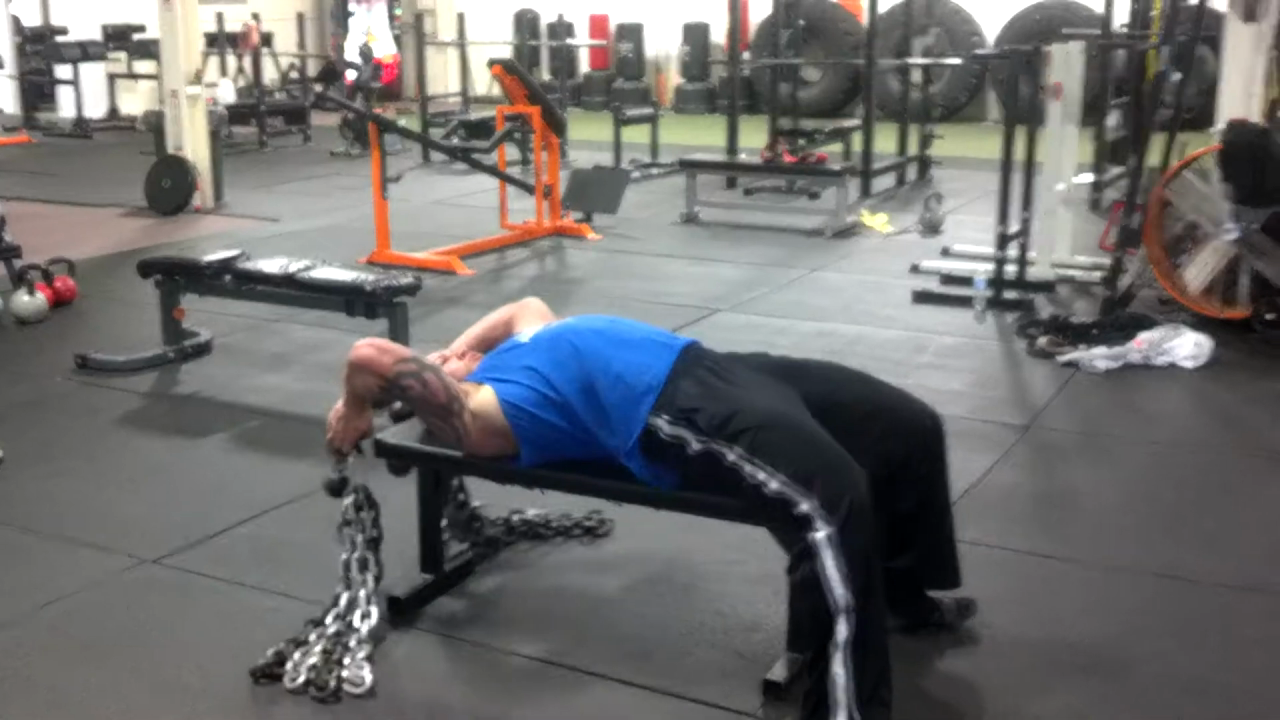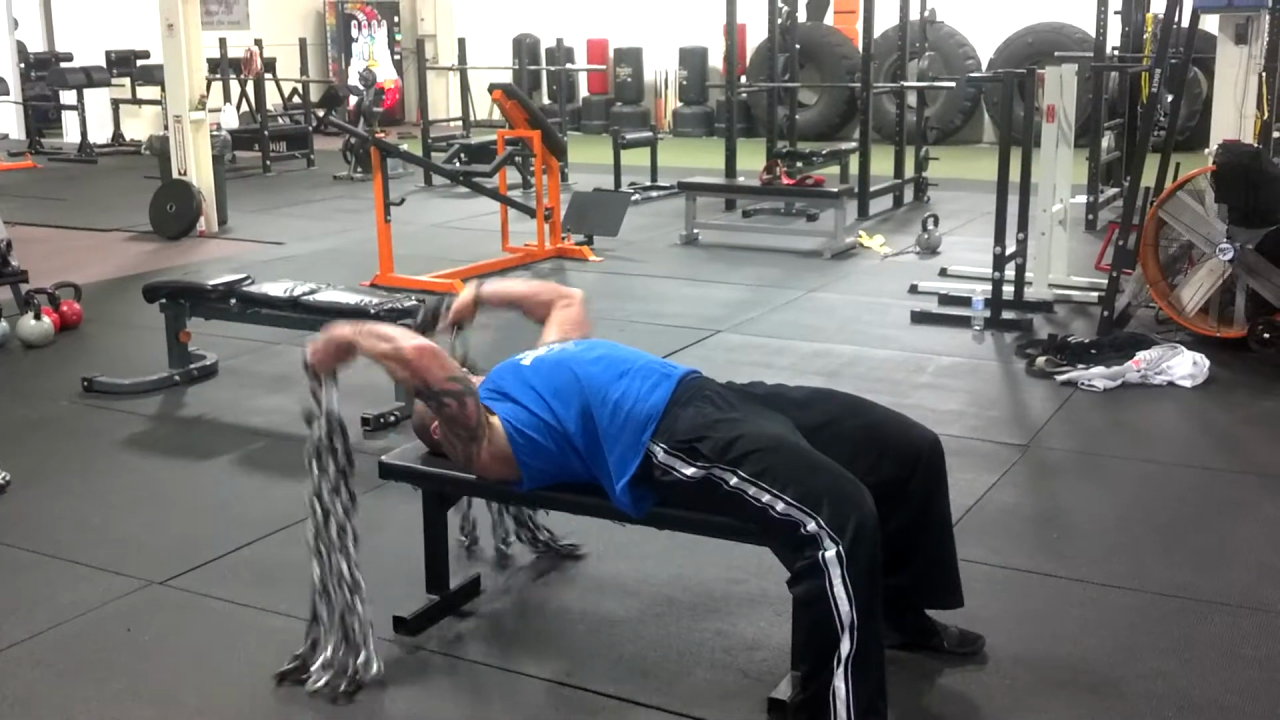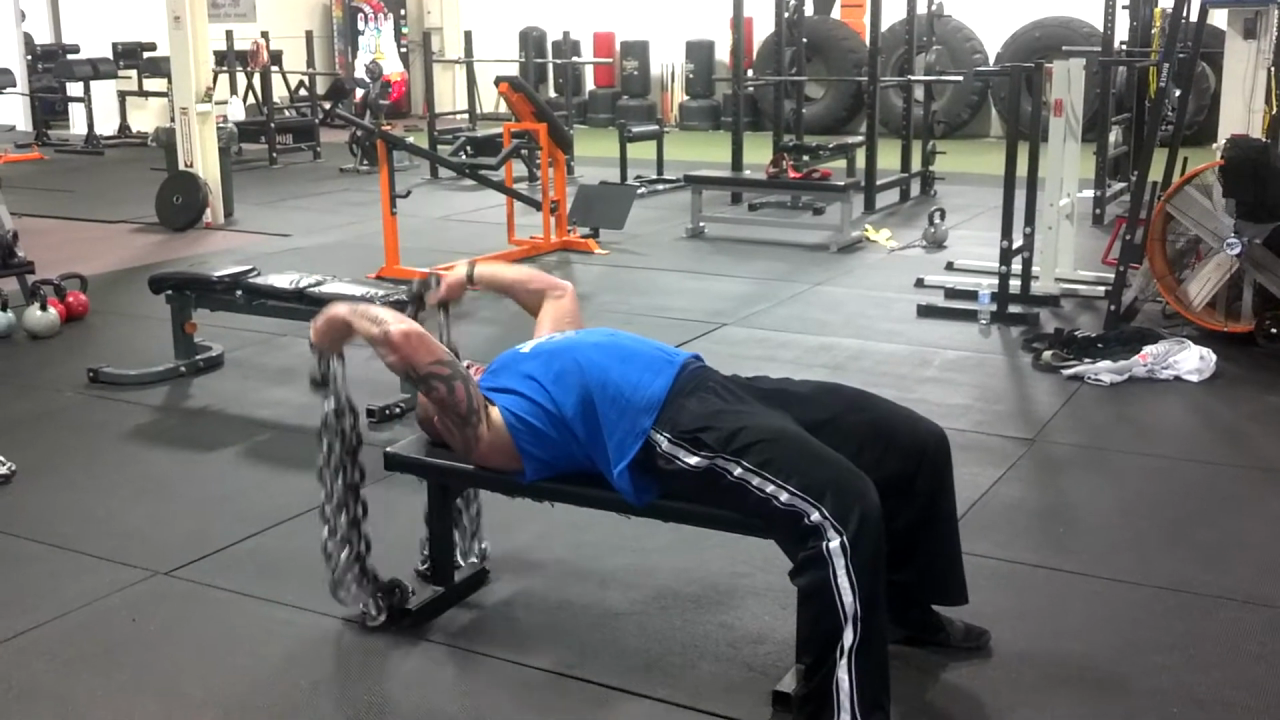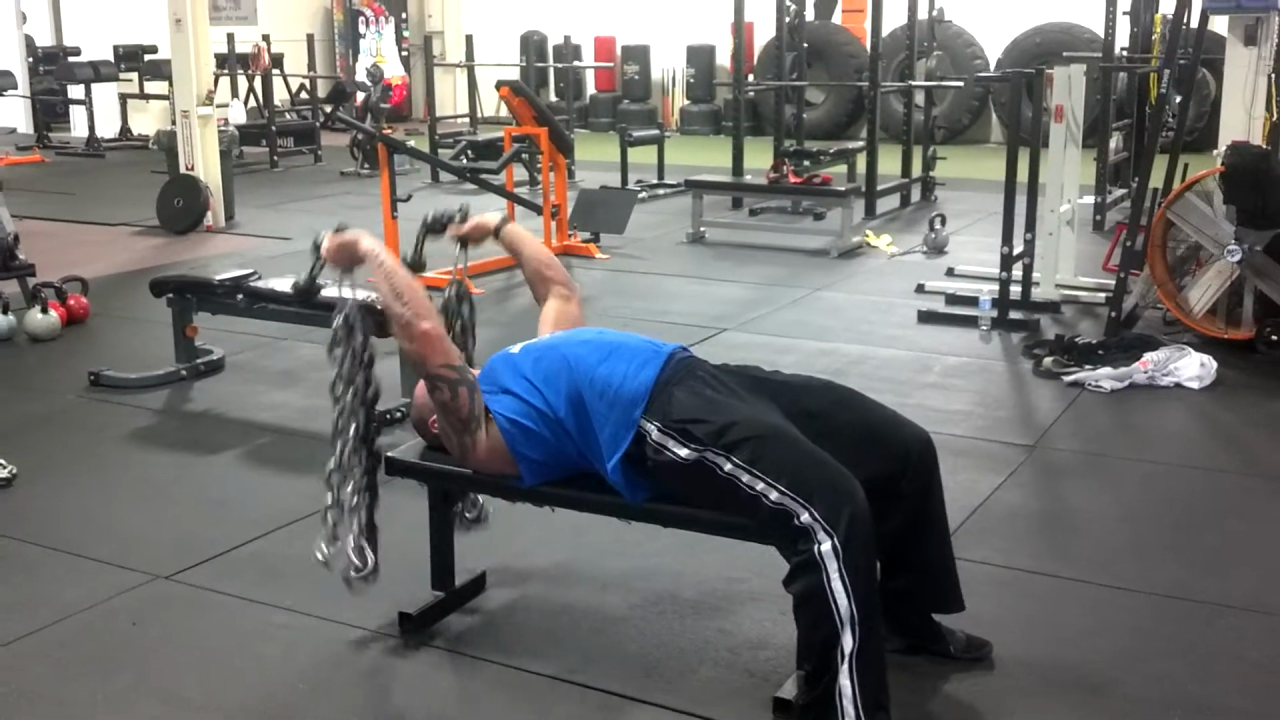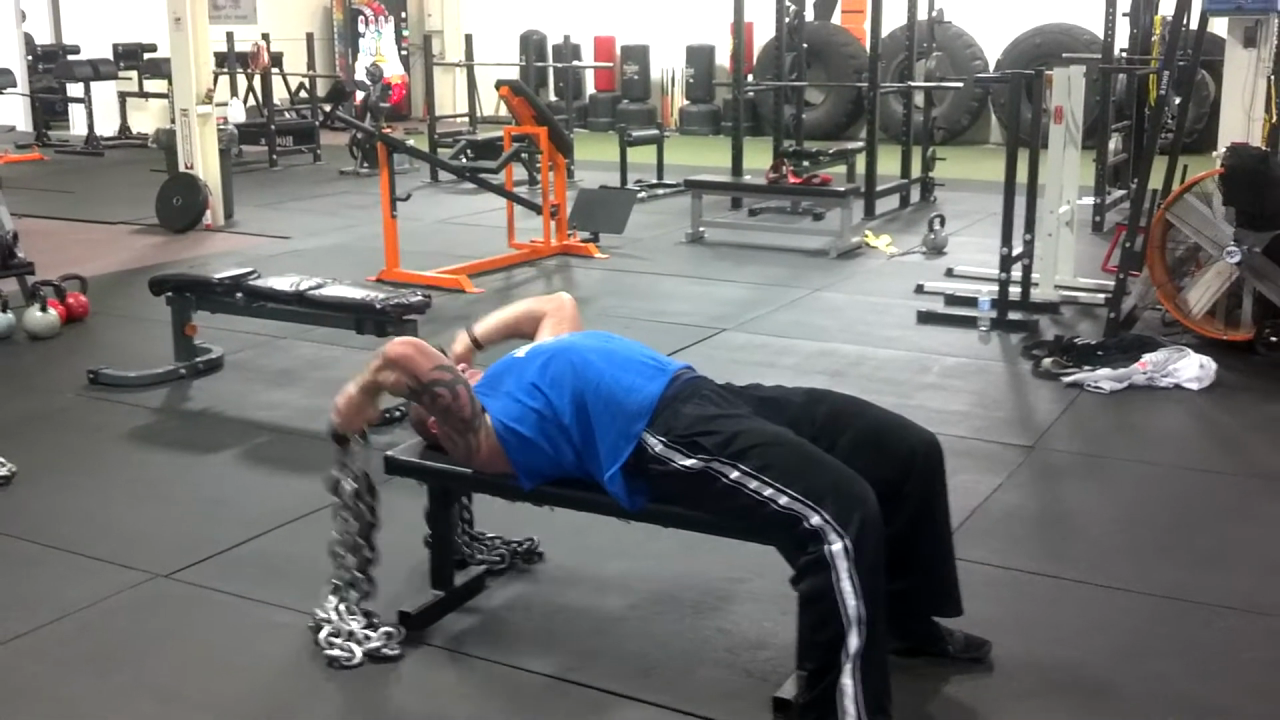
dt=1s
person 1, frame 1
left shoulder: (517, 358)
right shoulder: (476, 416)
left elbow: (531, 307)
right elbow: (373, 355)
left wrist: (456, 343)
right wrist: (353, 411)
right hip: (674, 411)
left knee: (909, 429)
right knee: (833, 496)
left ankle: (902, 591)
person 1, frame 2
left shoulder: (530, 371)
right shoulder: (480, 438)
left elbow: (567, 298)
right elbow: (420, 358)
left wrist: (477, 293)
right wrist: (343, 336)
left hip: (713, 397)
right hip: (672, 439)
left knee: (911, 450)
right knee: (840, 518)
left ankle: (897, 612)
person 1, frame 3
left shoulder: (526, 368)
right shoulder: (483, 428)
left elbow: (559, 292)
right elbow: (409, 342)
left wrist: (471, 273)
right wrist: (345, 314)
left hip: (712, 388)
right hip: (670, 430)
left knee: (916, 445)
right knee: (843, 511)
left ankle: (906, 610)
person 1, frame 4
left shoulder: (526, 370)
right shoulder: (481, 434)
left elbow: (560, 286)
right elbow: (424, 334)
left wrist: (499, 227)
right wrist: (366, 248)
right hip: (666, 422)
left knee: (904, 450)
right knee: (831, 514)
left ankle: (905, 616)
person 1, frame 5
left shoulder: (525, 377)
right shoulder: (478, 433)
left elbow: (559, 304)
right elbow: (409, 357)
left wrist: (473, 335)
right wrist: (362, 391)
left hip: (704, 395)
right hip: (664, 437)
left knee: (909, 453)
right knee: (842, 516)
left ankle: (905, 619)
